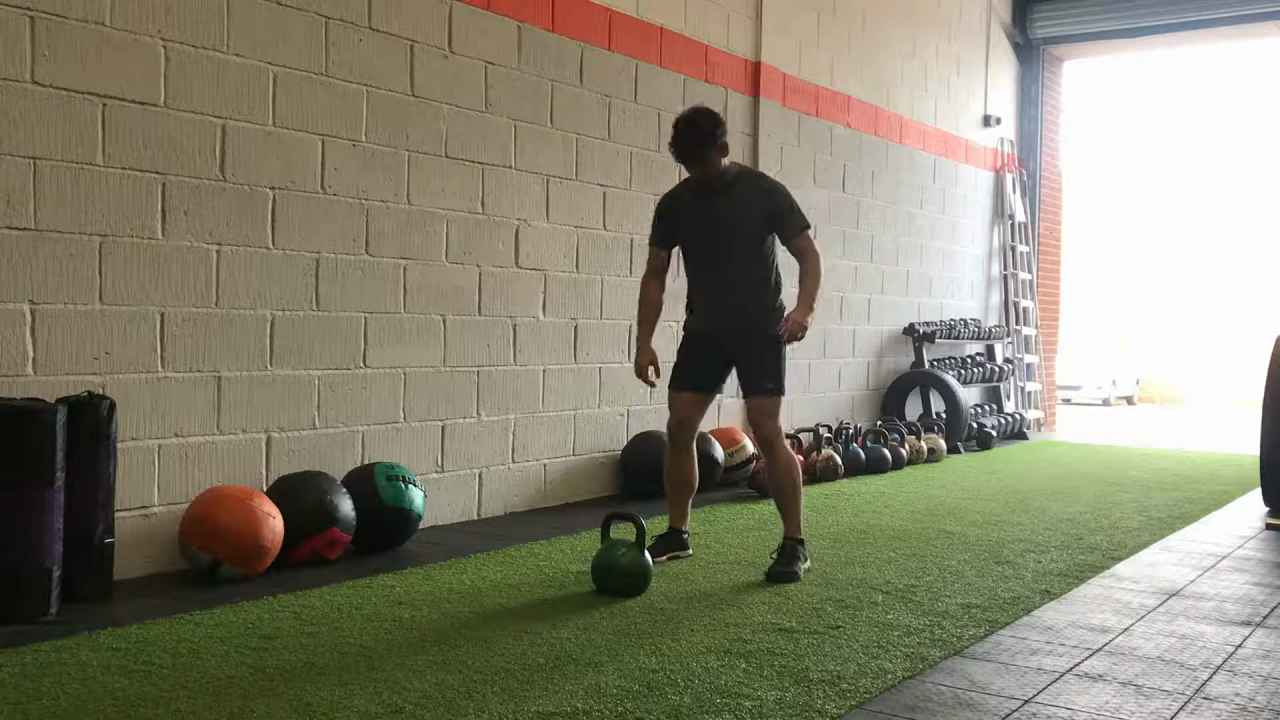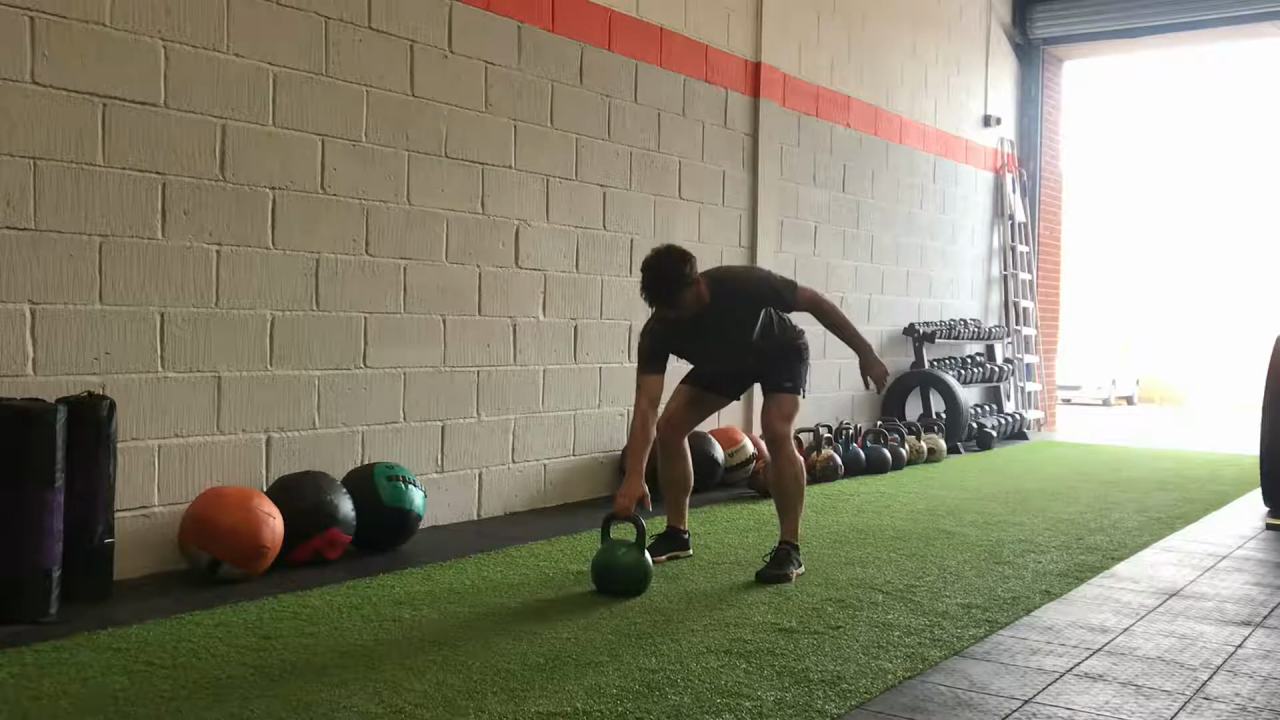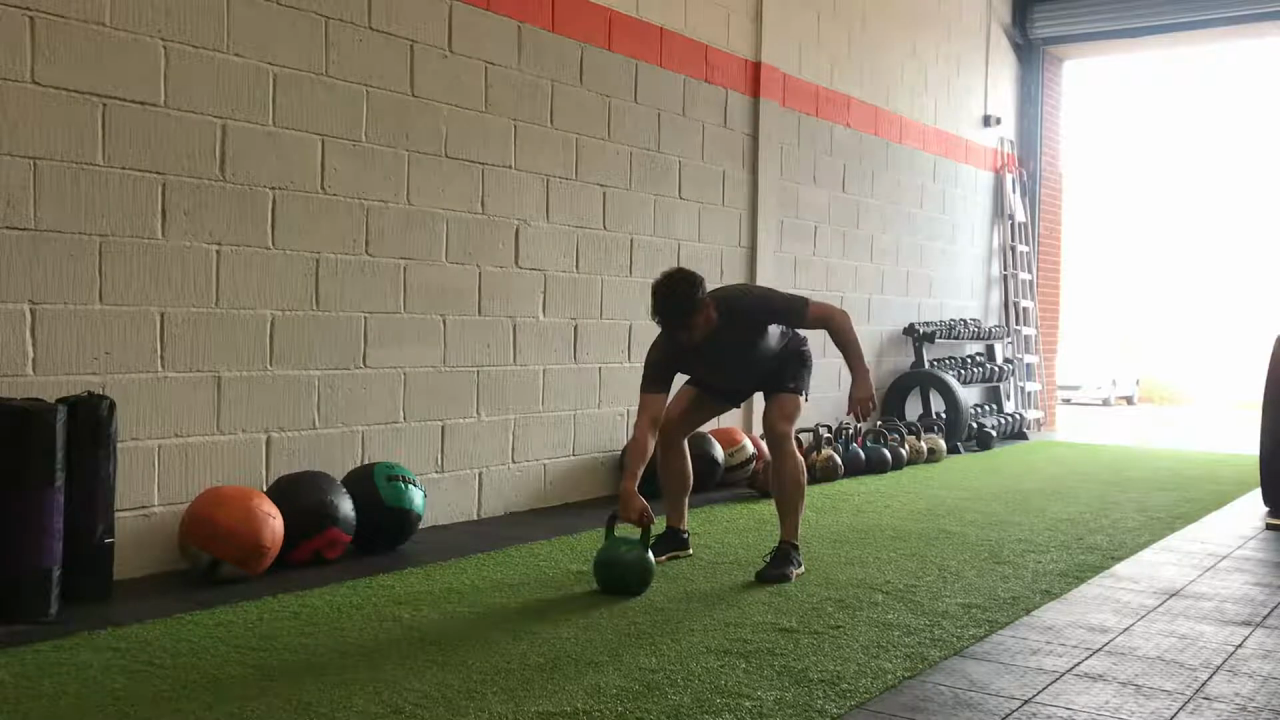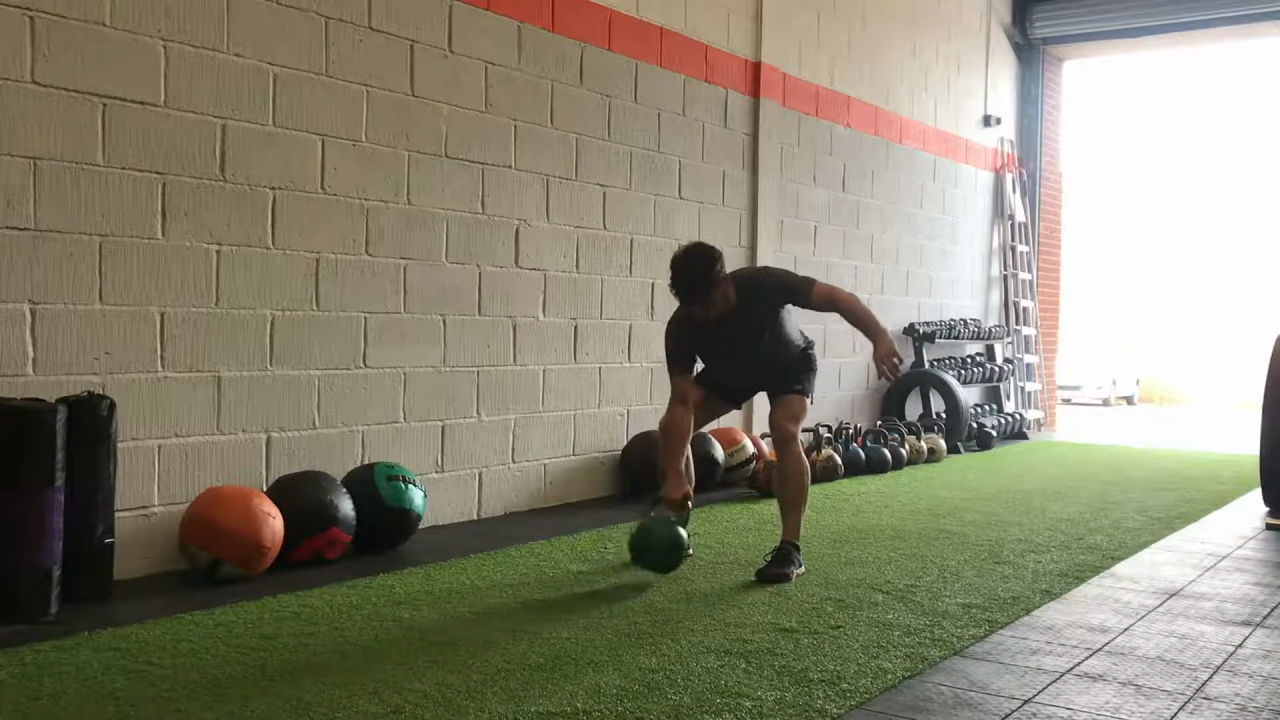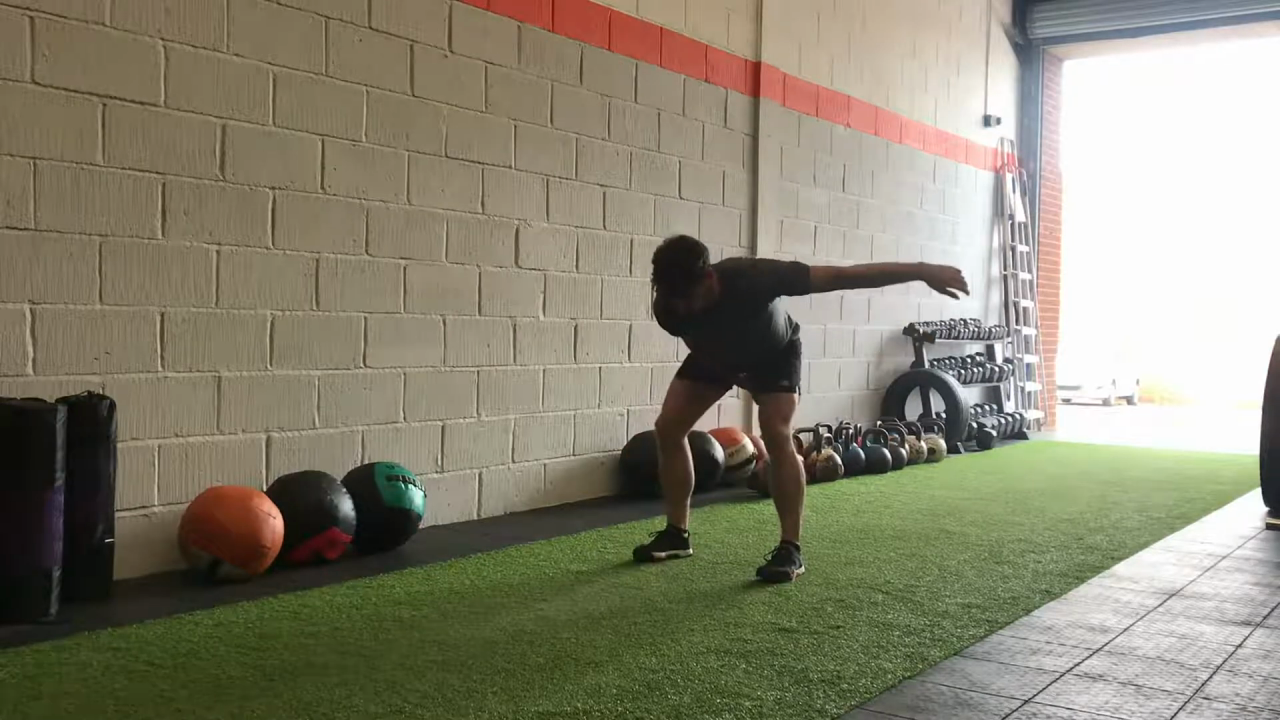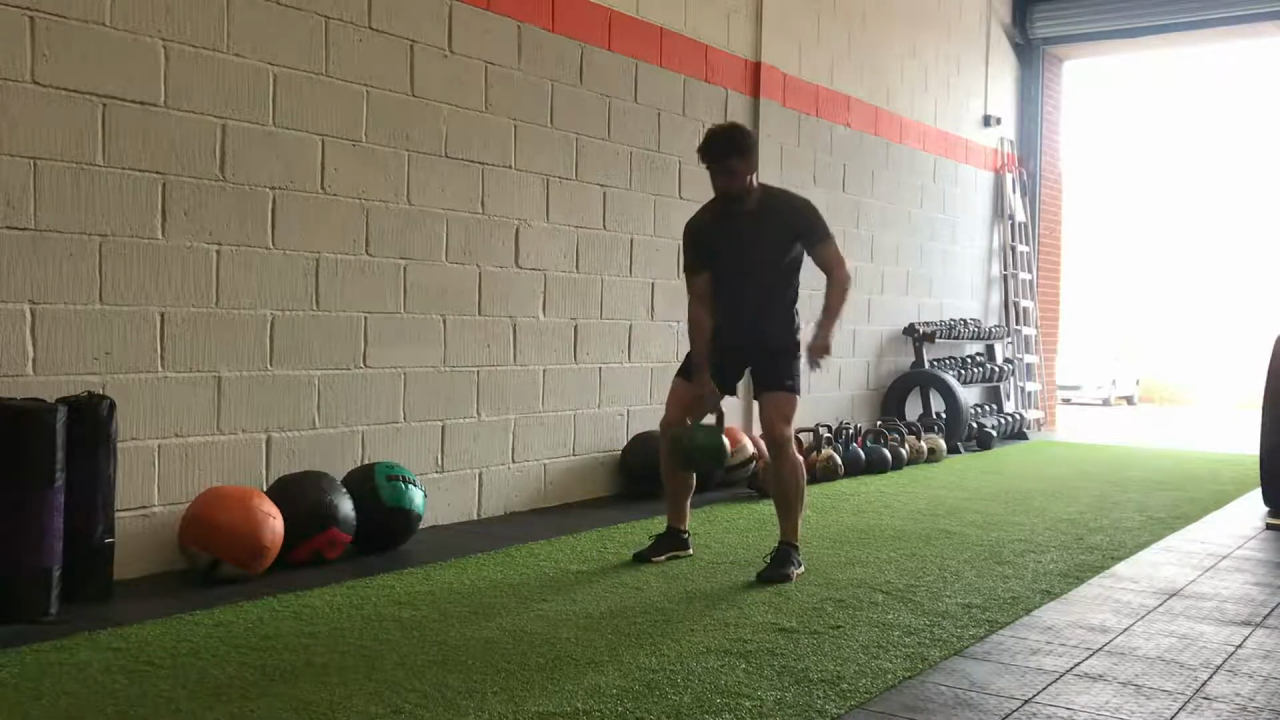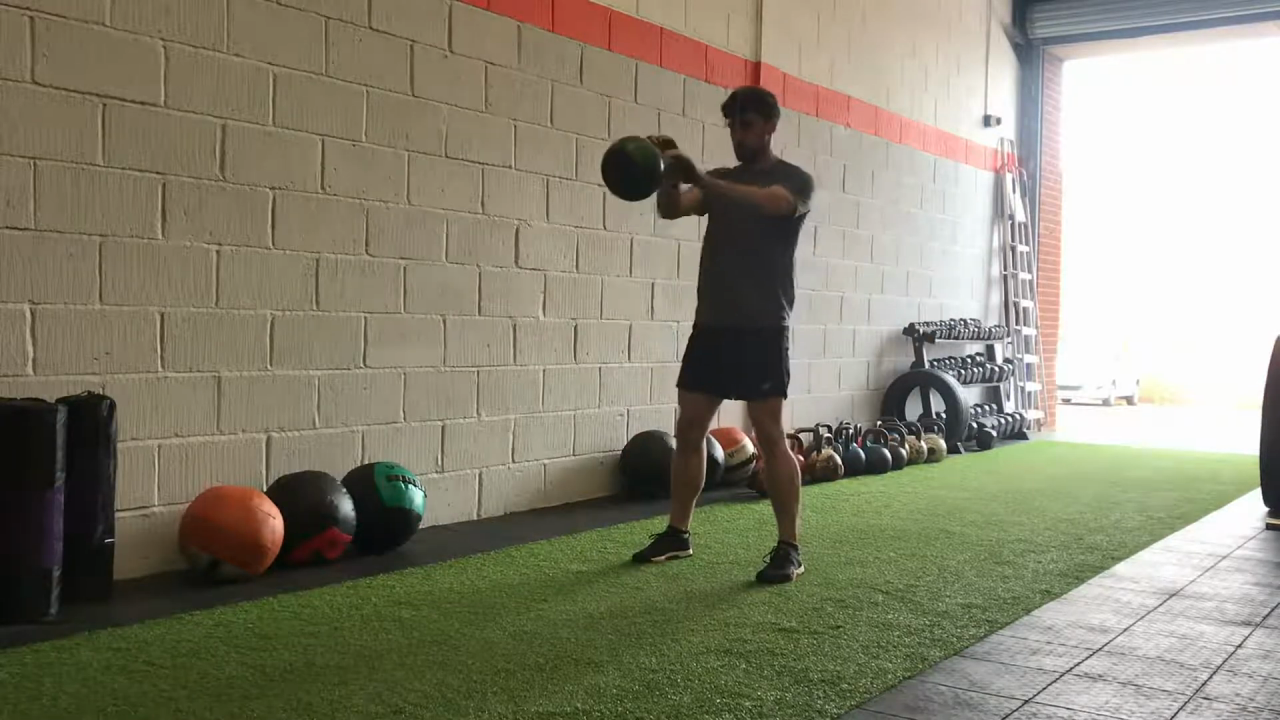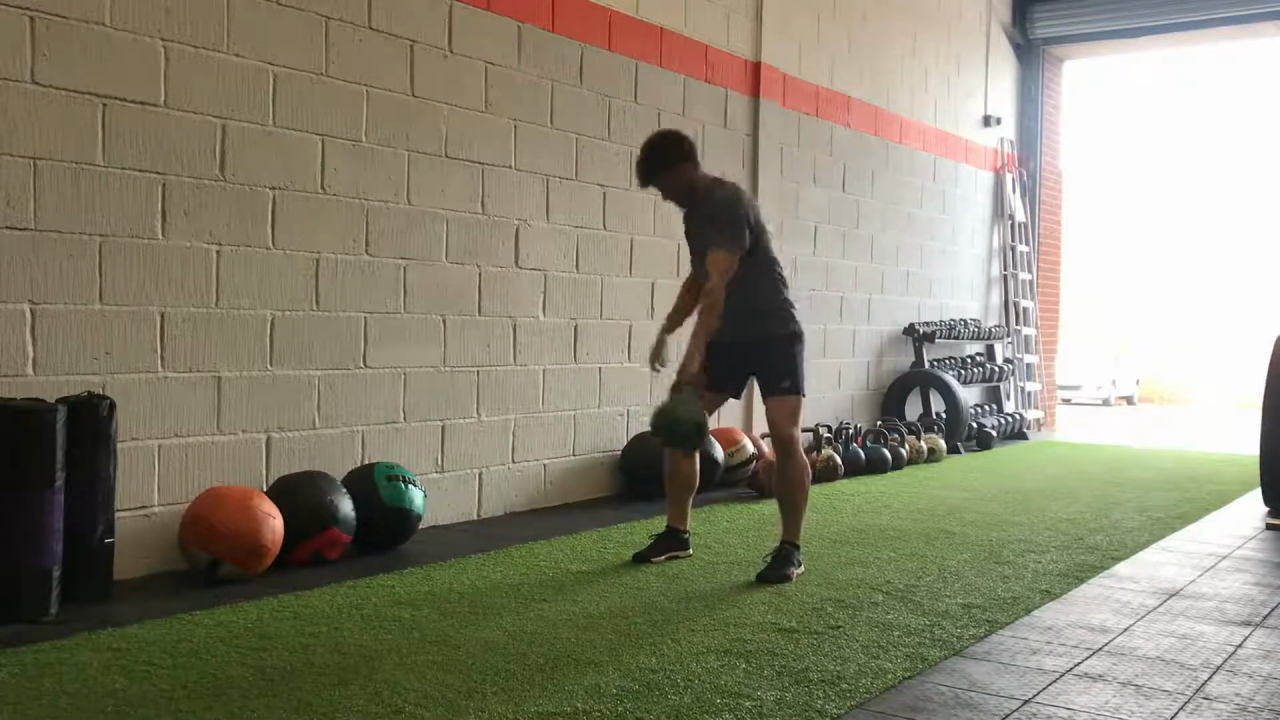
dt=0.5s
person 1, frame 1
left shoulder: (764, 192)
right shoulder: (674, 203)
left elbow: (807, 253)
right elbow: (655, 276)
left wrist: (804, 308)
right wrist: (644, 342)
left hip: (759, 328)
right hip: (703, 330)
left knee: (766, 430)
right knee: (679, 428)
left ankle: (794, 544)
right ankle: (677, 533)
person 1, frame 2
left shoulder: (742, 284)
right shoulder: (658, 331)
left elbow: (816, 302)
right elbow: (646, 407)
left wrist: (866, 354)
right wrist: (633, 478)
left hip: (781, 353)
right hip: (720, 365)
left knee: (776, 432)
right knee: (669, 429)
left ankle: (790, 549)
right ankle: (677, 534)
person 1, frame 3
left shoulder: (748, 304)
right shoulder: (666, 350)
left elbow: (835, 316)
right elbow: (649, 422)
left wrist: (861, 377)
right wrist: (628, 488)
left hip: (784, 361)
right hip: (724, 374)
left knee: (778, 432)
right knee: (670, 429)
left ankle: (789, 549)
right ankle: (676, 533)
person 1, frame 4
left shoulder: (763, 284)
right shoulder: (682, 328)
left elbow: (837, 298)
right elbow: (684, 403)
left wrist: (880, 340)
right wrist: (674, 477)
left hip: (791, 362)
right hip: (729, 371)
left knee: (785, 432)
right knee: (670, 428)
left ankle: (790, 549)
person 1, frame 5
left shoulder: (752, 277)
right shoulder: (667, 307)
left elbow: (841, 276)
right elbow: (701, 348)
left wrist: (922, 272)
right wrist: (743, 383)
left hip: (775, 352)
right hip: (719, 356)
left knee: (776, 435)
right knee: (668, 426)
left ankle: (790, 548)
right ankle: (676, 533)
person 1, frame 6
left shoulder: (794, 212)
right shoulder: (702, 226)
left elbow: (838, 272)
right elbow: (700, 302)
left wrist: (824, 329)
right wrist: (703, 375)
left hip: (776, 337)
right hip: (721, 333)
left knee: (777, 435)
right knee: (671, 426)
left ankle: (789, 548)
right ankle: (677, 533)
person 1, frame 7
left shoulder: (794, 180)
right shoulder: (721, 178)
left elbow: (770, 203)
right elbow: (671, 208)
left wrist: (702, 178)
right wrist: (667, 174)
left hip: (761, 327)
right hip: (711, 324)
left knee: (770, 436)
right knee: (688, 431)
left ankle: (789, 548)
right ankle: (678, 533)
person 1, frame 8
left shoulder: (724, 202)
right shoulder: (694, 209)
left elbow: (718, 285)
right elbow: (697, 282)
left wrist: (695, 354)
right wrist: (665, 331)
left hip: (773, 333)
right hip: (731, 332)
left knee: (784, 438)
left ankle: (789, 549)
right ankle: (676, 533)
